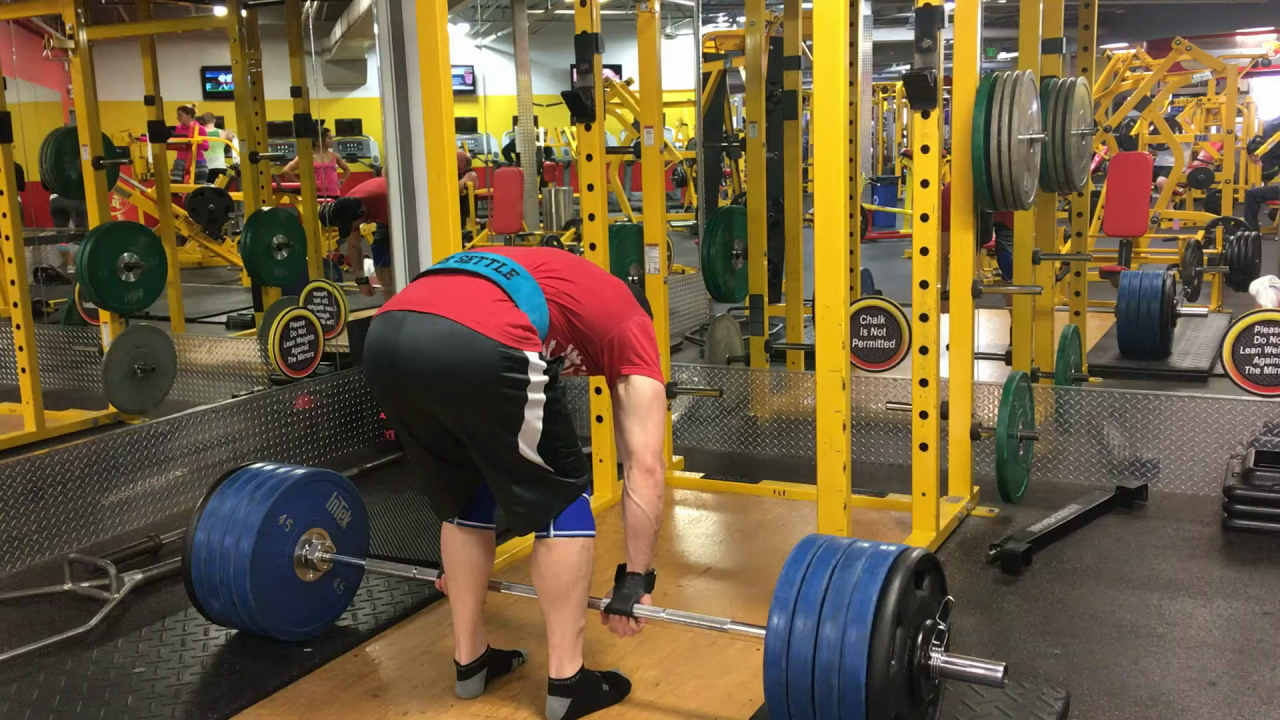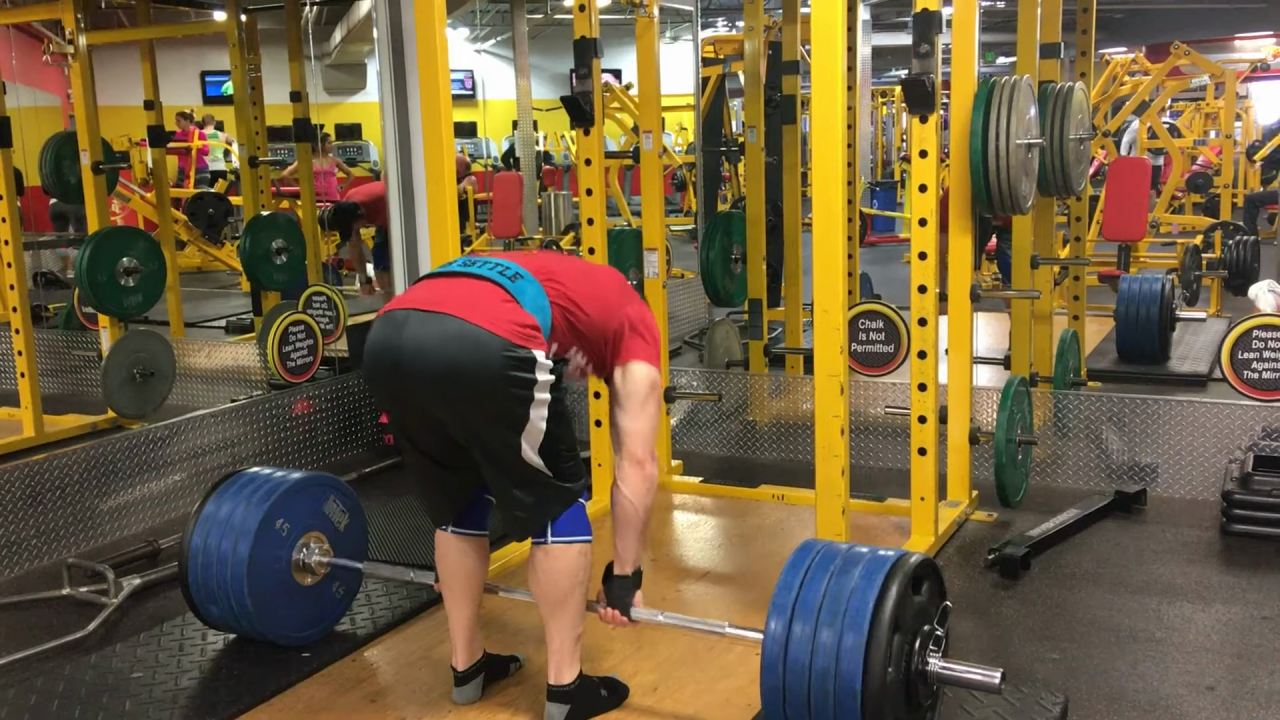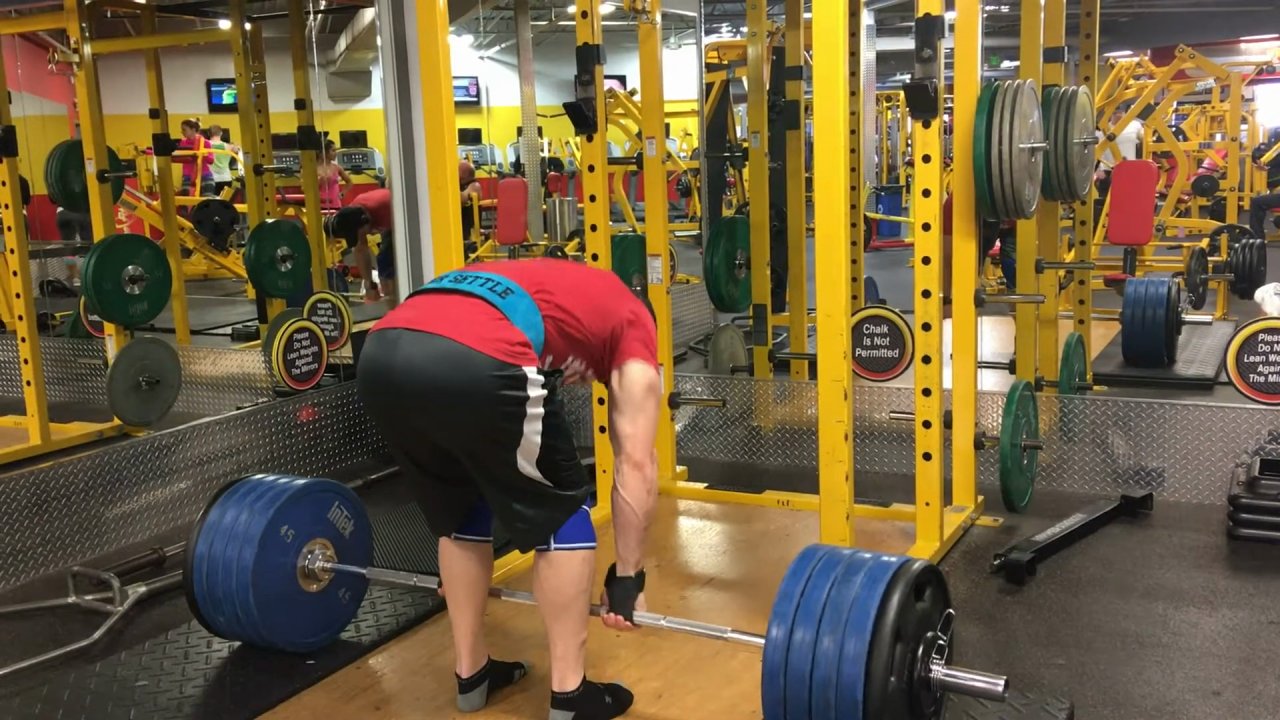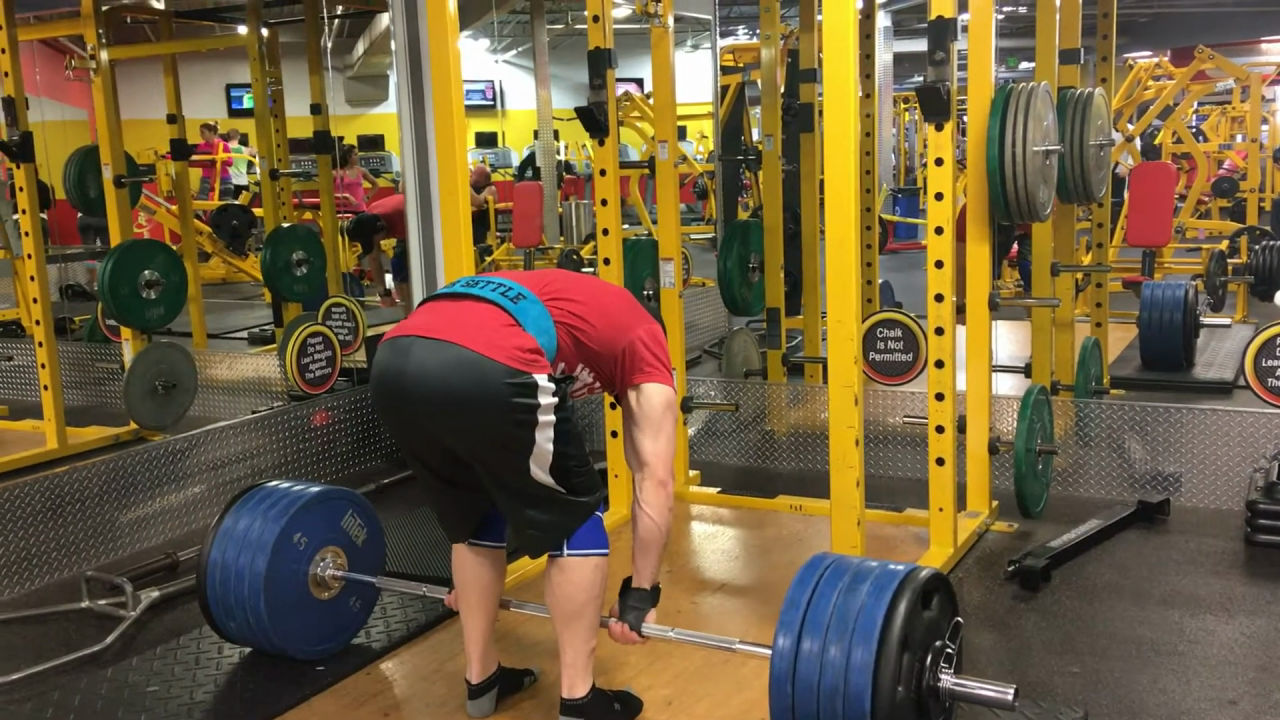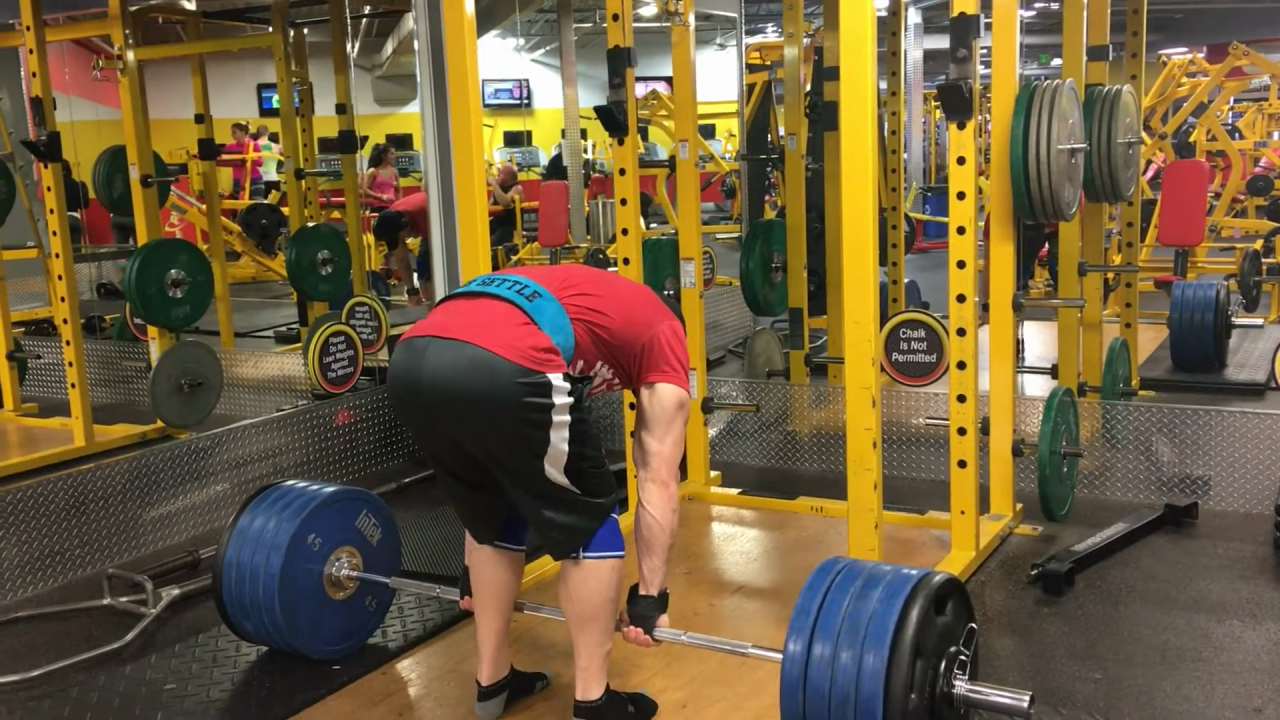
dt=0.7s
person 1, frame 1
right shoulder: (629, 324)
left elbow: (490, 450)
right elbow: (644, 466)
right wrist: (635, 580)
left hip: (386, 335)
right hip: (478, 345)
left knee: (464, 499)
right knee: (561, 501)
left ankle: (471, 660)
right ankle: (568, 681)
person 1, frame 2
right shoulder: (631, 319)
right elbow: (636, 461)
right wrist: (624, 577)
left hip: (388, 336)
right hip: (483, 345)
left knee: (456, 506)
right knee: (557, 507)
left ankle: (467, 666)
person 1, frame 3
right shoulder: (630, 322)
left elbow: (490, 459)
right elbow: (635, 462)
right wrist: (627, 580)
left hip: (382, 354)
right hip: (471, 363)
left knee: (461, 511)
right knee: (562, 515)
left ankle: (471, 673)
person 1, frame 4
right shoulder: (644, 340)
left elbow: (504, 472)
right elbow: (654, 480)
right wrist: (640, 595)
left hip: (393, 361)
right hip: (486, 371)
left knee: (475, 514)
right knee: (574, 520)
left ankle: (482, 680)
person 1, frame 5
right shoulder: (663, 335)
left elbow: (505, 472)
right elbow: (658, 479)
left wrist: (475, 573)
right wrist: (650, 596)
left hip: (412, 360)
right hip: (502, 370)
left knee: (492, 513)
right knee: (590, 521)
left ankle: (492, 682)
